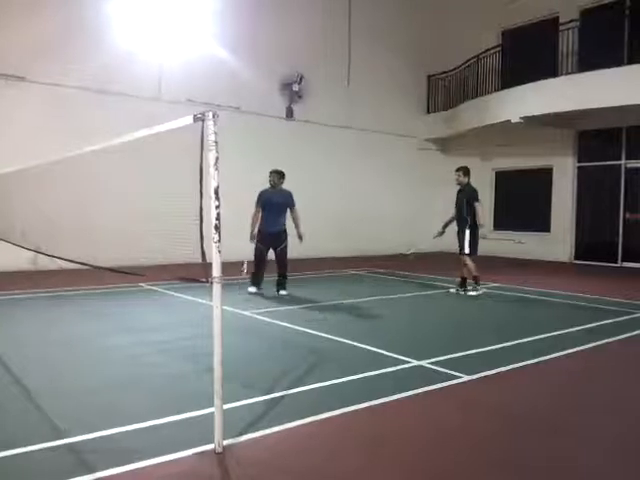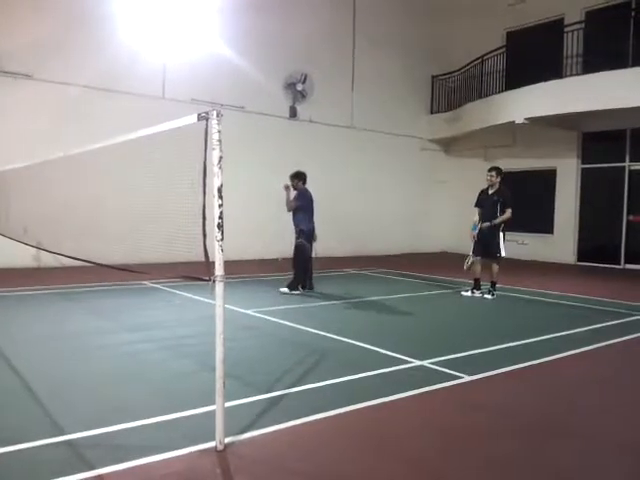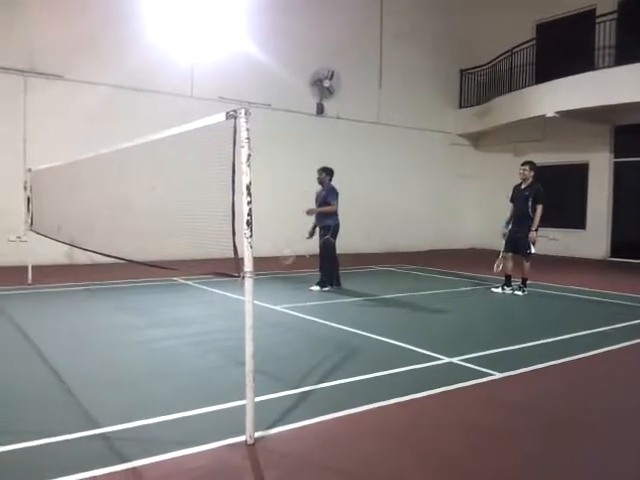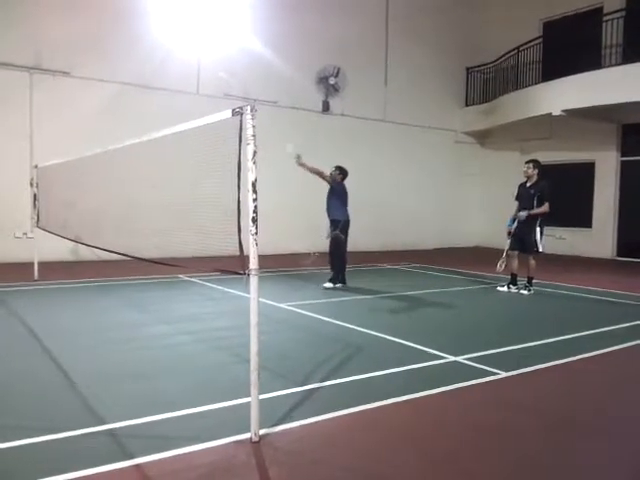
dt=1s
person 1, frame 1
left shoulder: (470, 191)
right shoulder: (461, 191)
left elbow: (478, 207)
right elbow: (457, 213)
left wrist: (481, 225)
right wrist: (445, 226)
left hip: (468, 229)
right hip: (463, 228)
left knee: (465, 257)
right knee: (465, 257)
left ankle: (476, 285)
right ankle: (462, 286)
person 1, frame 2
left shoulder: (504, 193)
right shoulder: (482, 193)
left elbow: (508, 214)
left wrist: (492, 223)
right wrist: (474, 229)
left hip: (495, 232)
right hip: (482, 232)
left knee: (494, 260)
right knee: (476, 259)
left ankle: (492, 289)
right ankle: (476, 288)
person 1, frame 3
left shoulder: (536, 189)
right shoulder: (516, 188)
left elbow: (539, 210)
left wrist: (534, 229)
right wrist: (506, 226)
left hip: (527, 229)
right hip: (514, 228)
left knee: (525, 257)
right knee: (507, 254)
left ankle: (523, 286)
right ankle: (507, 285)
person 1, frame 4
left shoulder: (542, 186)
right shoulder: (521, 186)
left elbow: (546, 208)
left wrist: (528, 213)
right wrist: (511, 223)
left hip: (533, 226)
right hip: (519, 226)
left knee: (531, 255)
right knee: (512, 253)
left ankle: (529, 285)
right ankle: (513, 284)
person 2, frame 1
left shoulder: (287, 195)
right shoulder: (264, 194)
left elbow: (294, 213)
right elbow: (257, 213)
left wrist: (298, 230)
right wrist: (253, 230)
left hip: (280, 232)
right hip: (264, 232)
left knee: (282, 261)
right knee: (259, 259)
left ankle: (281, 287)
right ankle: (255, 285)
person 2, frame 2
left shoulder: (302, 194)
right shoulder: (303, 193)
left elbow: (289, 207)
left wrist: (287, 192)
right wrist: (312, 233)
left hip: (304, 230)
right hip: (305, 230)
left knee: (299, 259)
right knee: (305, 259)
left ankle: (294, 287)
right ankle: (306, 285)
person 2, frame 3
left shoulder: (331, 190)
right shoulder: (320, 191)
left elbow: (334, 208)
left wrist: (316, 209)
right wrist: (314, 227)
left hip: (330, 226)
right hip: (324, 226)
left knee: (325, 255)
right knee: (330, 255)
left ankle: (324, 283)
right ankle: (334, 281)
person 2, frame 4
left shoulder: (338, 186)
right shoulder: (336, 189)
left elbow: (320, 174)
left wrist: (303, 164)
right wrist: (332, 227)
left hip: (340, 223)
right hip: (338, 223)
left knee: (335, 252)
right knee: (339, 252)
left ankle: (335, 280)
right ankle: (340, 279)
